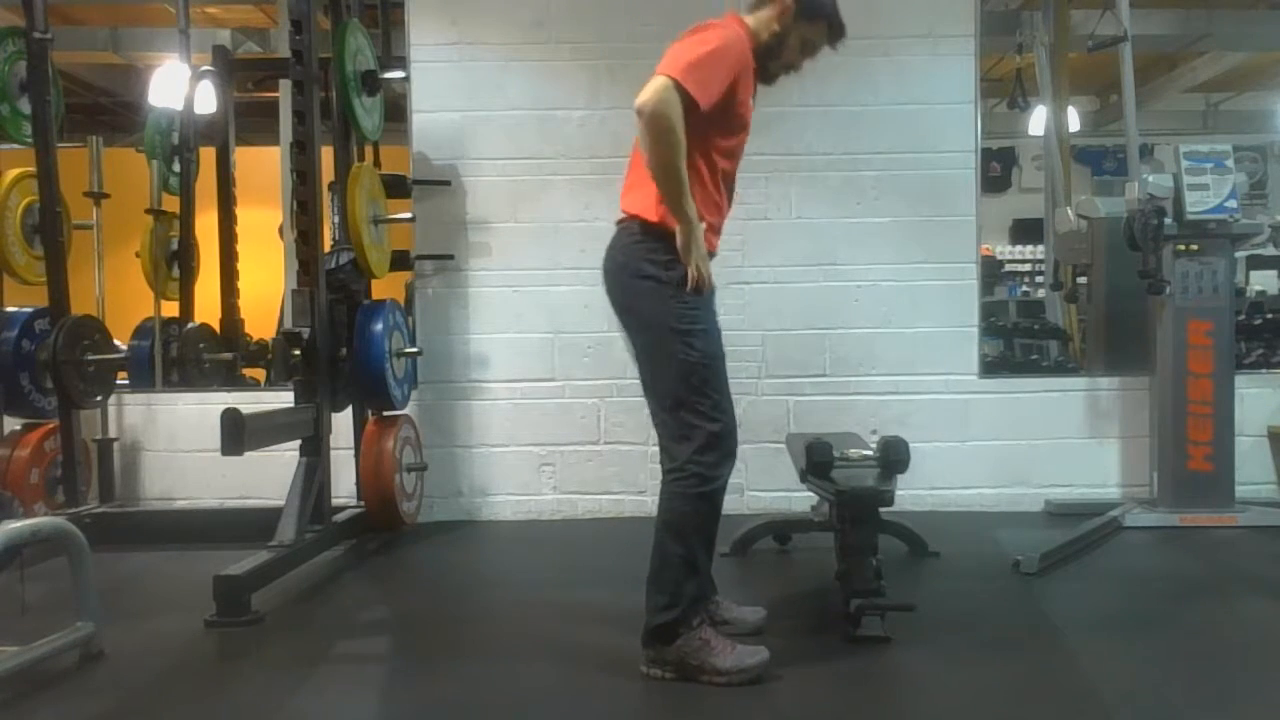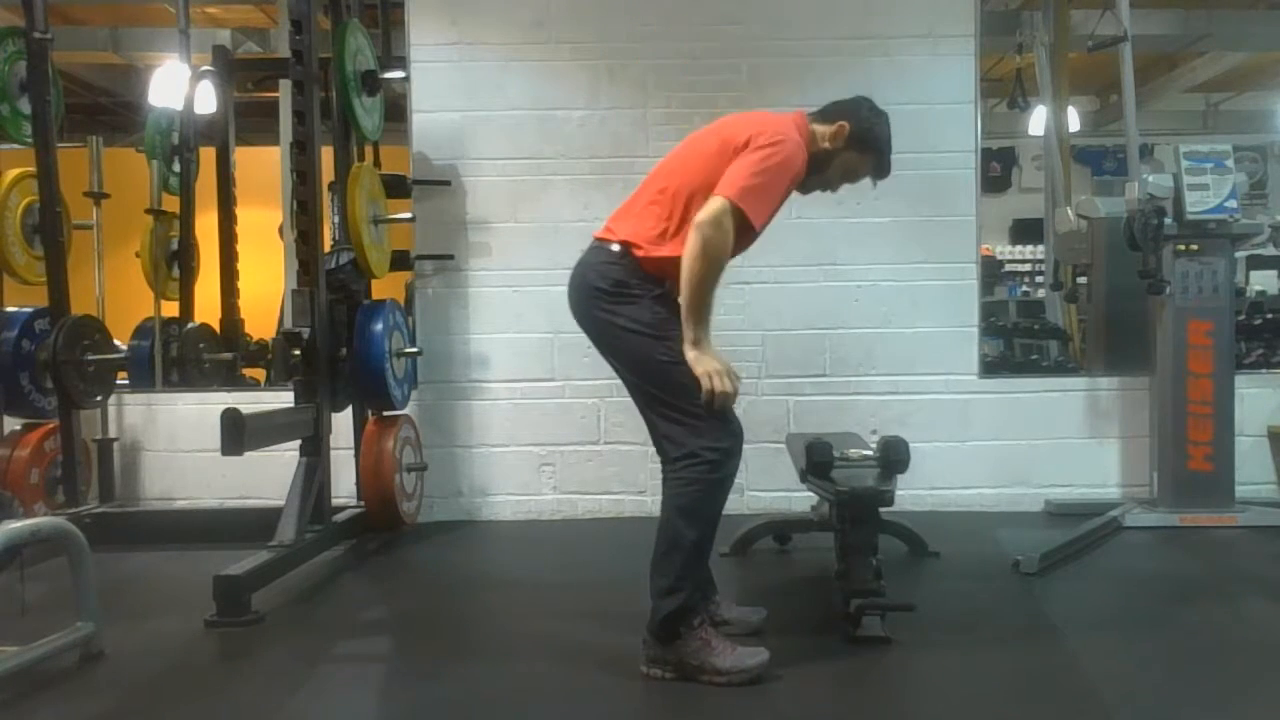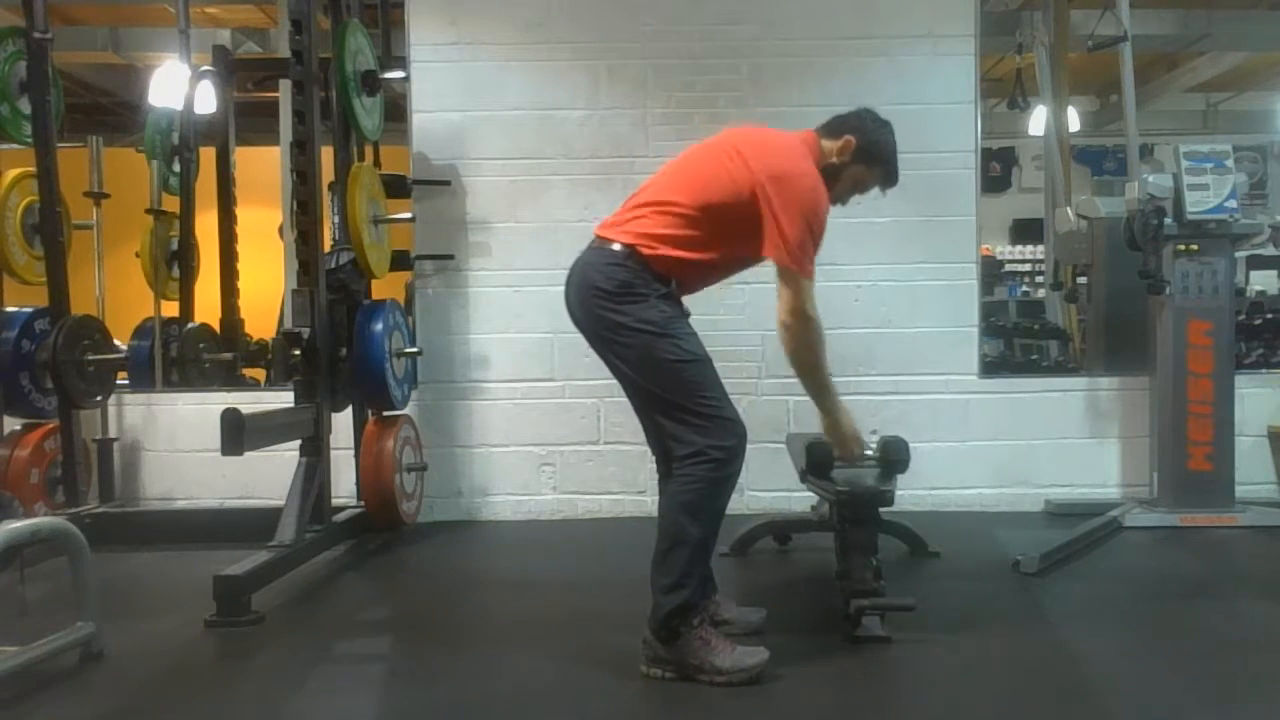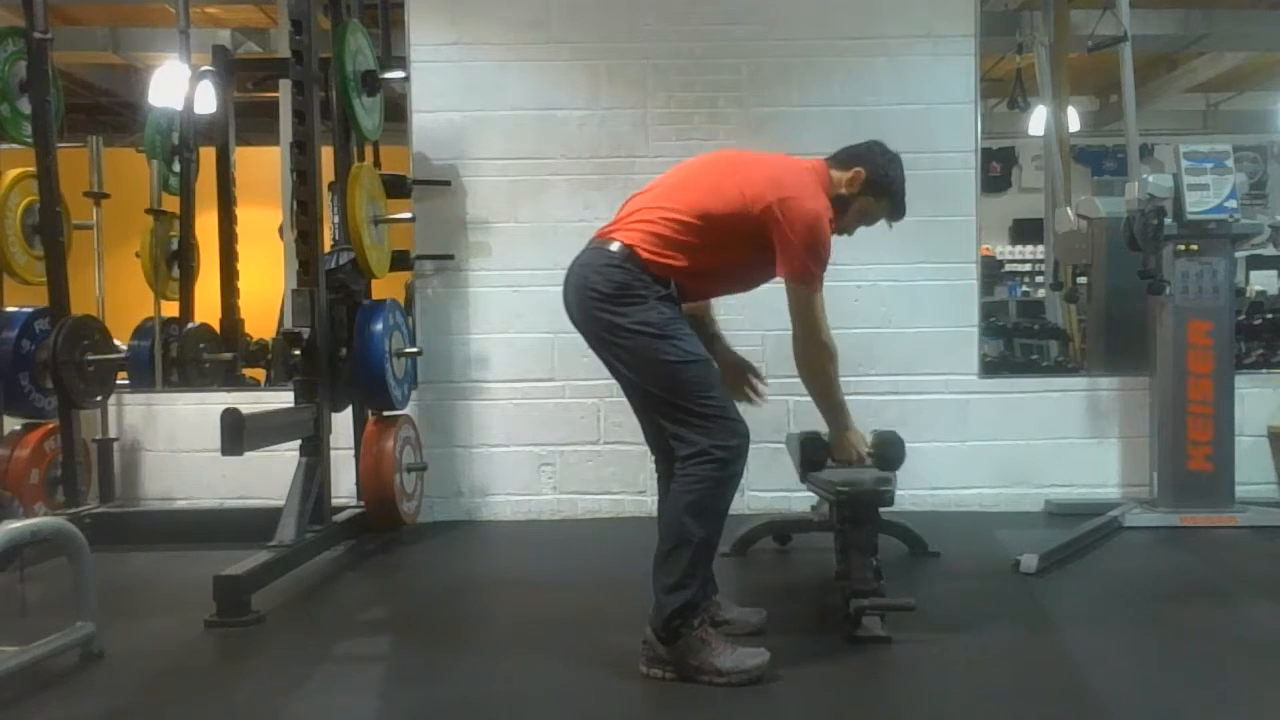
dt=0.4s
person 1, frame 1
left shoulder: (732, 57)
right elbow: (653, 105)
left wrist: (691, 236)
right wrist: (687, 227)
left hip: (667, 263)
right hip: (660, 262)
left knee: (704, 439)
right knee: (703, 443)
left ankle: (693, 598)
right ankle: (672, 633)
person 1, frame 2
left shoulder: (767, 135)
right shoulder: (785, 144)
right elbow: (708, 225)
left wrist: (690, 336)
right wrist: (696, 343)
left hip: (615, 279)
right hip: (623, 285)
left knee: (698, 442)
right knee: (711, 442)
left ankle: (694, 599)
right ankle: (674, 635)
person 1, frame 3
left shoulder: (772, 151)
right shoulder: (800, 179)
right elbow: (796, 317)
right wrist: (833, 414)
left hip: (603, 276)
right hip: (627, 288)
left knee: (689, 445)
right knee: (716, 442)
left ankle: (694, 600)
right ankle: (674, 635)
person 1, frame 4
left shoulder: (778, 179)
right shoulder: (805, 205)
right elbow: (812, 341)
left wrist: (718, 355)
right wrist: (841, 428)
left hip: (598, 276)
right hip: (624, 287)
left knee: (689, 445)
right knee: (719, 443)
left ankle: (695, 599)
right ankle: (675, 635)
